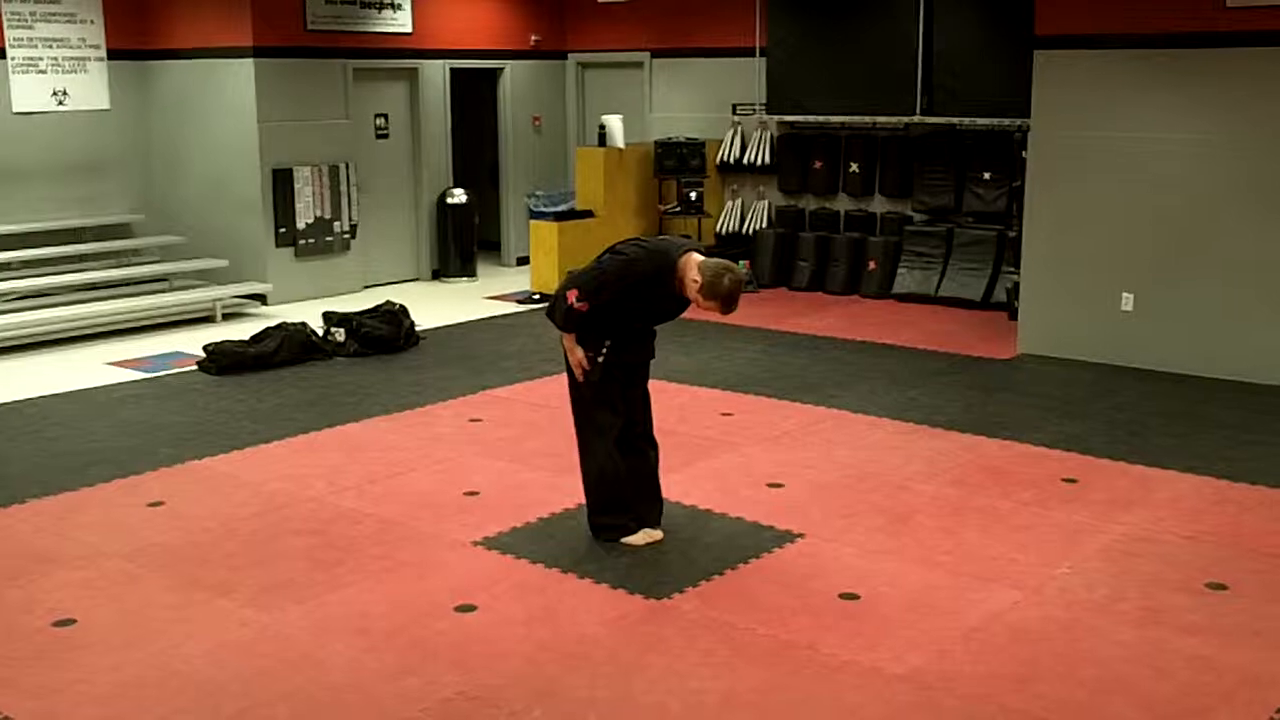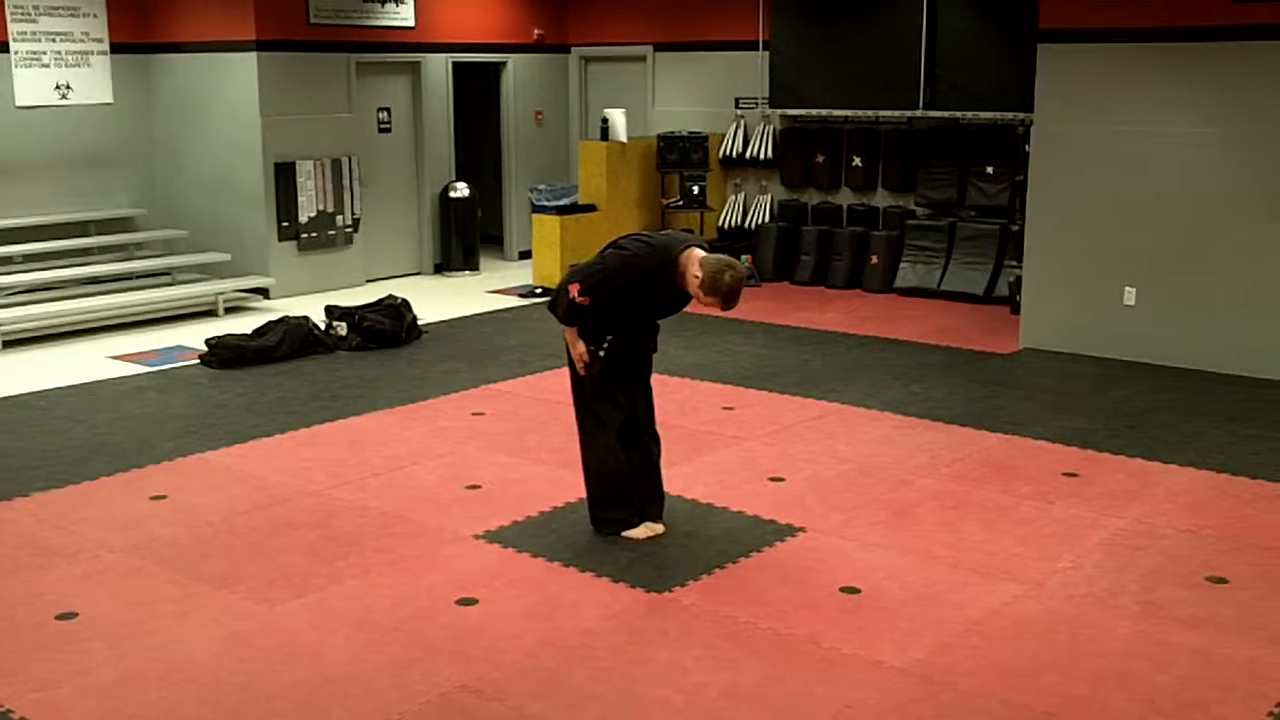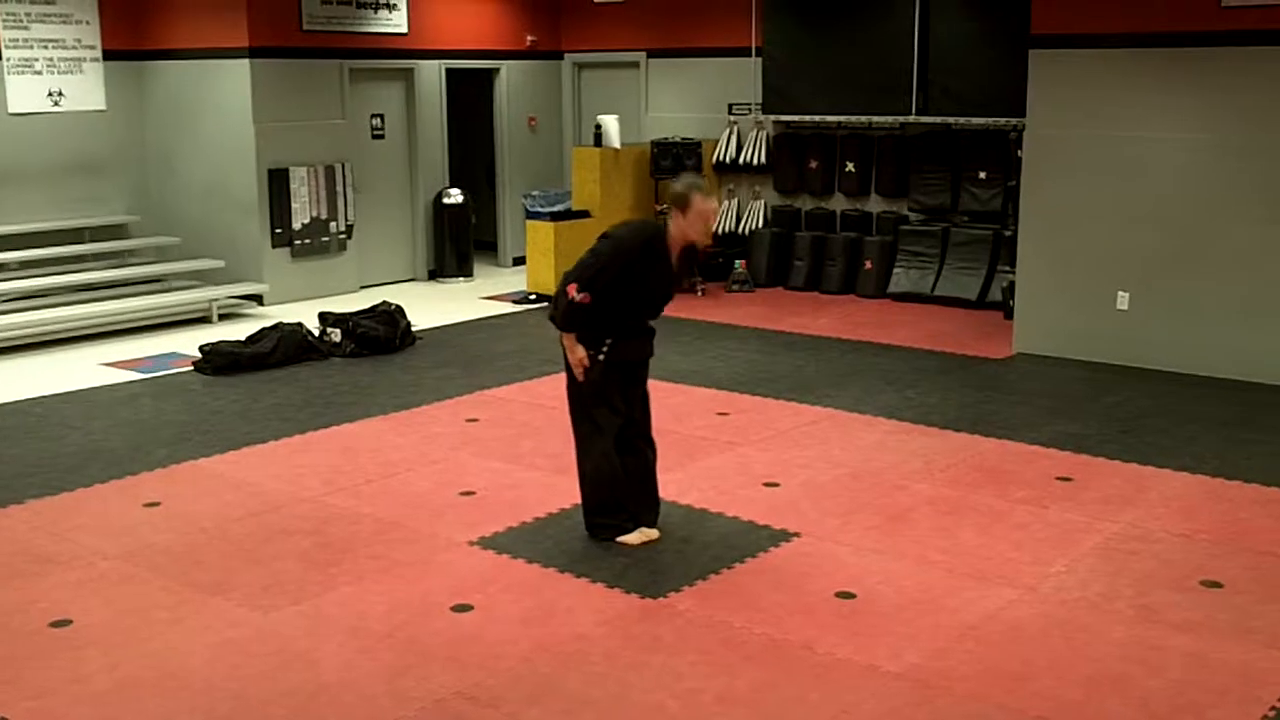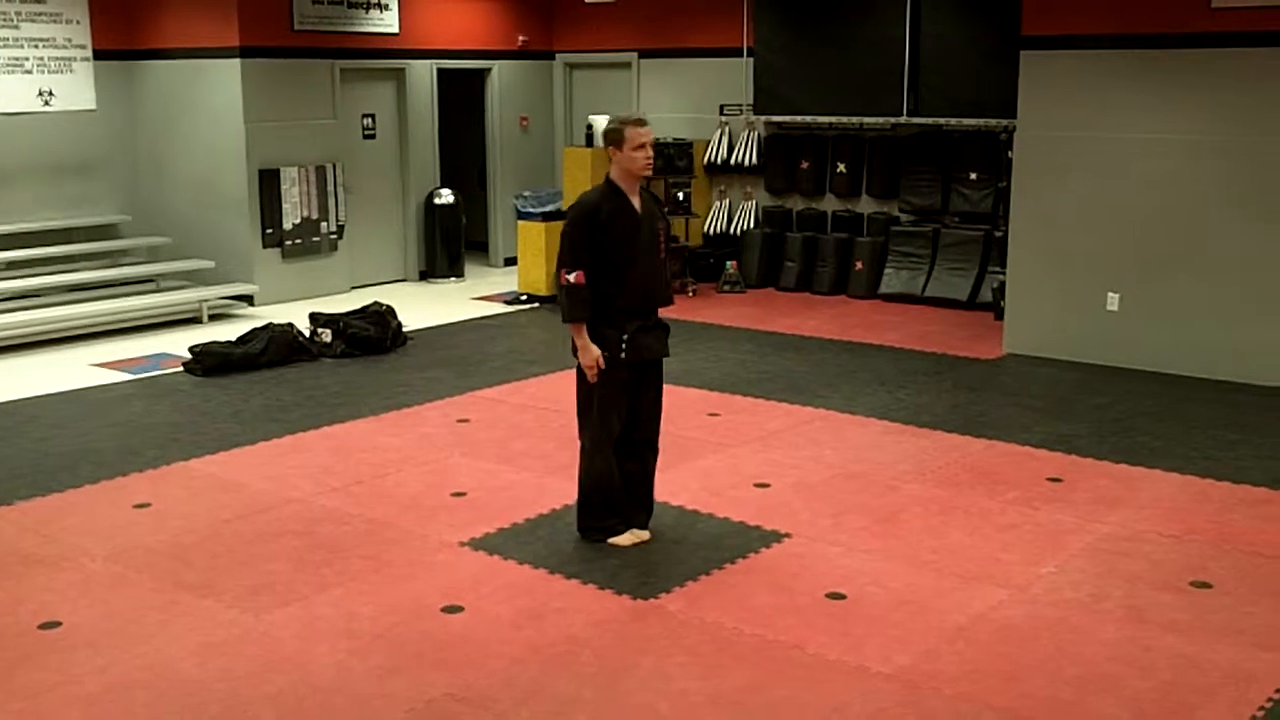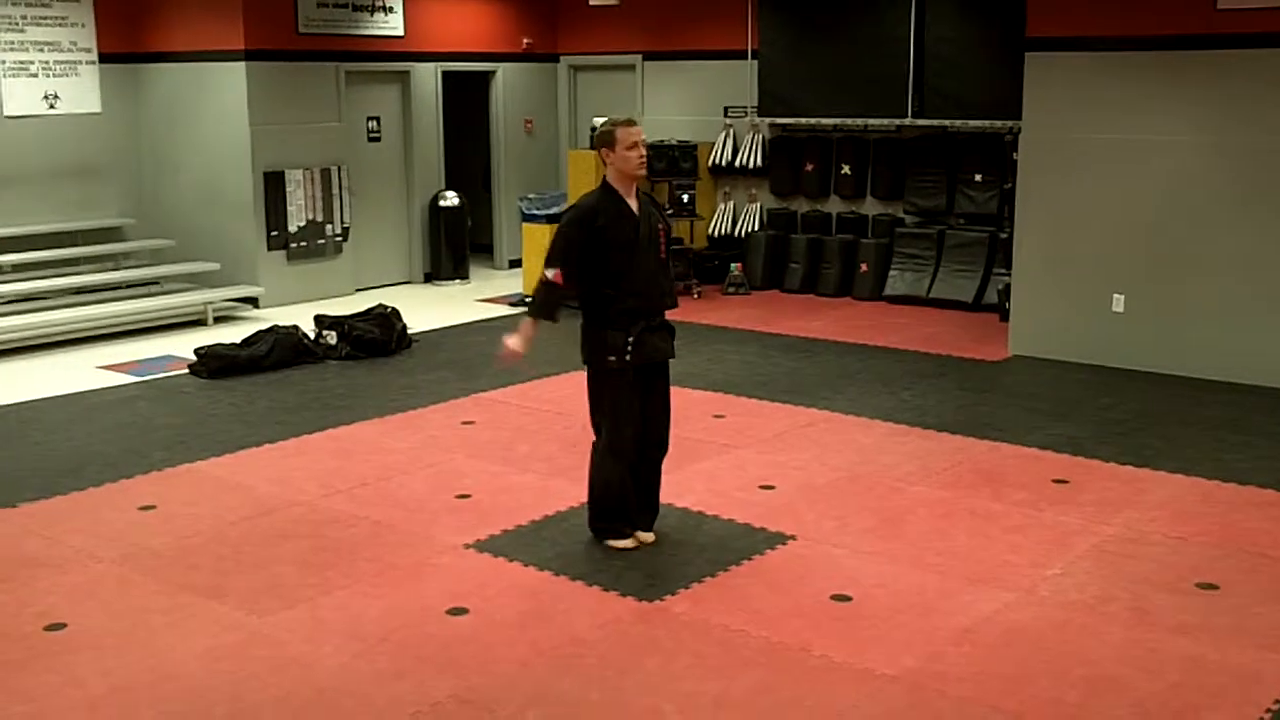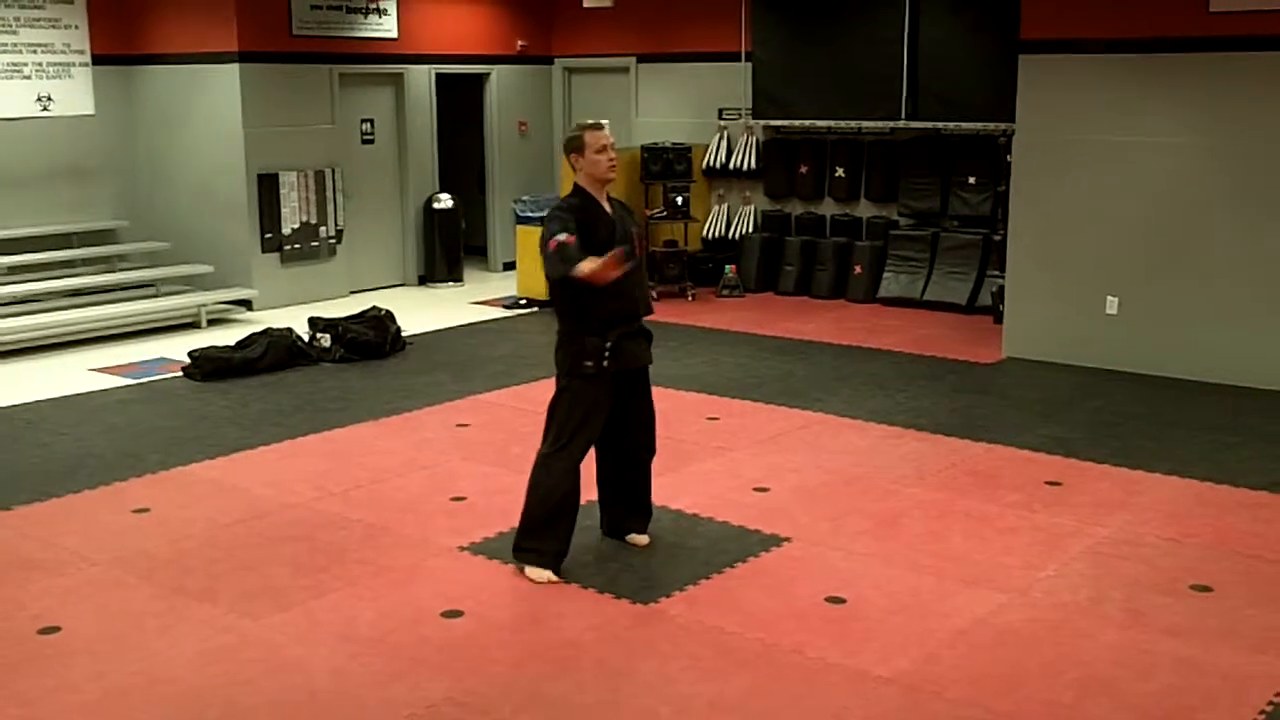
dt=0.4s
person 1, frame 1
left shoulder: (698, 267)
right shoulder: (642, 263)
right elbow: (574, 289)
left wrist: (640, 342)
right wrist: (570, 344)
left hip: (632, 342)
right hip: (595, 342)
left knee: (638, 430)
right knee: (602, 430)
left ankle: (644, 515)
right ankle: (613, 522)
person 1, frame 2
left shoulder: (699, 261)
right shoulder: (642, 258)
right elbow: (576, 284)
left wrist: (643, 337)
right wrist: (573, 338)
left hip: (635, 337)
right hip: (597, 337)
left knee: (640, 424)
right knee: (604, 424)
left ankle: (645, 507)
right ankle: (615, 516)
person 1, frame 3
left shoulder: (684, 247)
right shoulder: (629, 243)
right elbow: (574, 289)
left wrist: (637, 339)
right wrist: (573, 345)
left hip: (630, 340)
right hip: (595, 345)
left knee: (636, 429)
right knee: (598, 431)
left ankle: (640, 514)
right ankle: (608, 522)
person 1, frame 4
left shoulder: (653, 206)
right shoulder: (590, 209)
right elbow: (572, 280)
right wrist: (583, 342)
left hip: (647, 335)
right hip: (606, 340)
left knee: (643, 432)
right knee: (603, 433)
left ankle: (633, 516)
right ankle: (600, 523)
person 1, frame 5
left shoulder: (652, 210)
right shoulder: (589, 213)
right elbow: (557, 274)
left wrist: (660, 327)
right wrist: (525, 333)
left hip: (652, 337)
right hip: (610, 342)
left knee: (652, 435)
right knee: (617, 436)
left ankle: (638, 517)
right ankle: (613, 526)
person 1, frame 6
left shoulder: (623, 213)
right shoulder: (567, 213)
right elbow: (561, 257)
left wrist: (634, 321)
right wrist: (588, 270)
left hip: (628, 343)
right hip: (585, 348)
left knee: (634, 441)
right knee: (565, 447)
left ankle: (625, 520)
right ankle: (537, 549)
